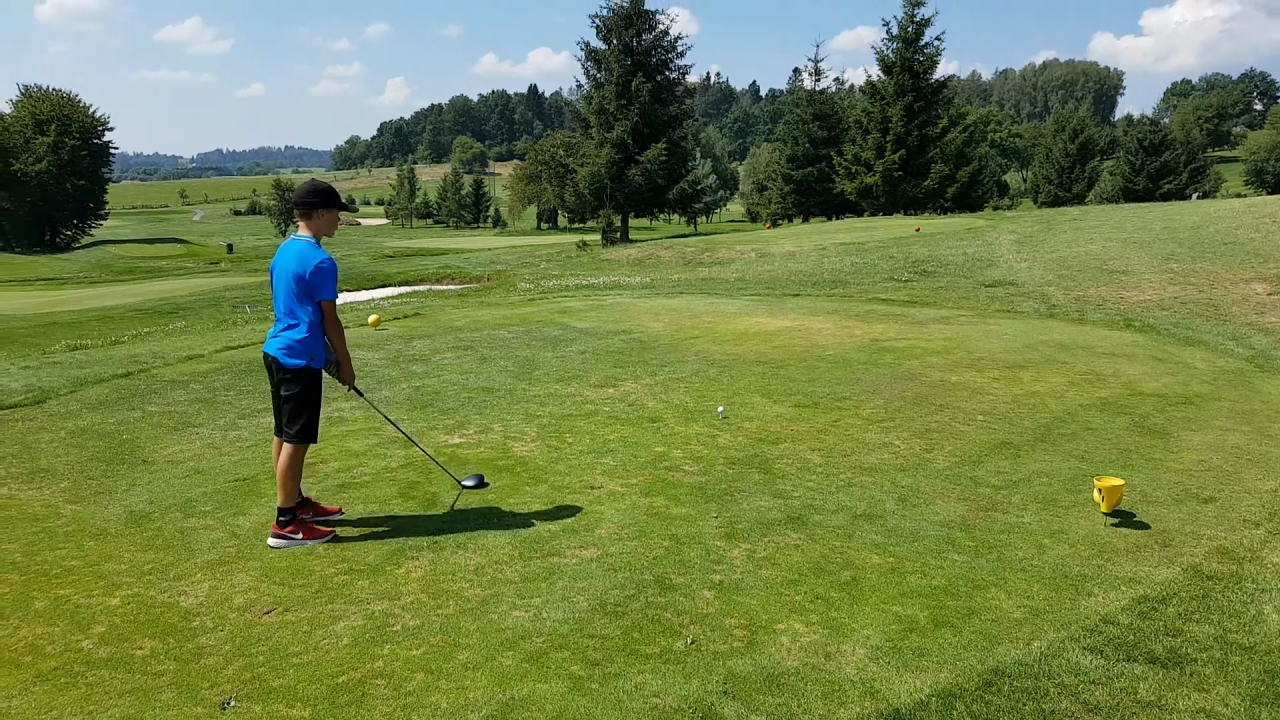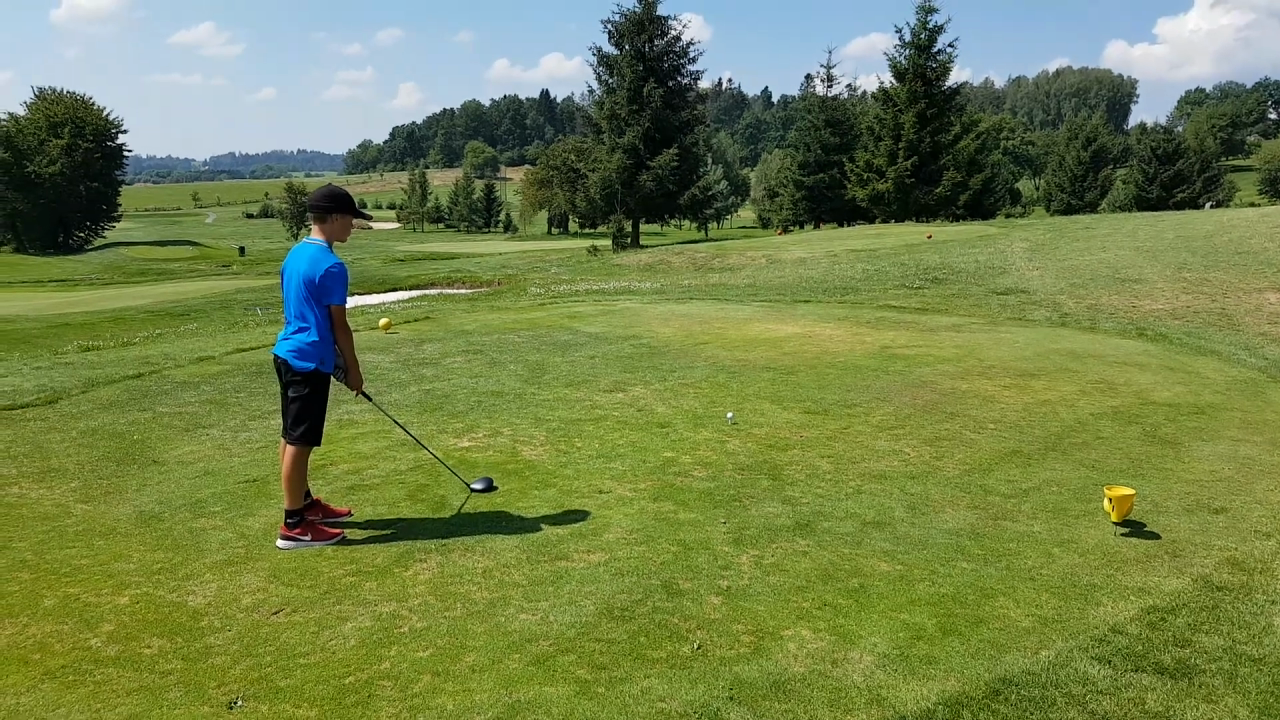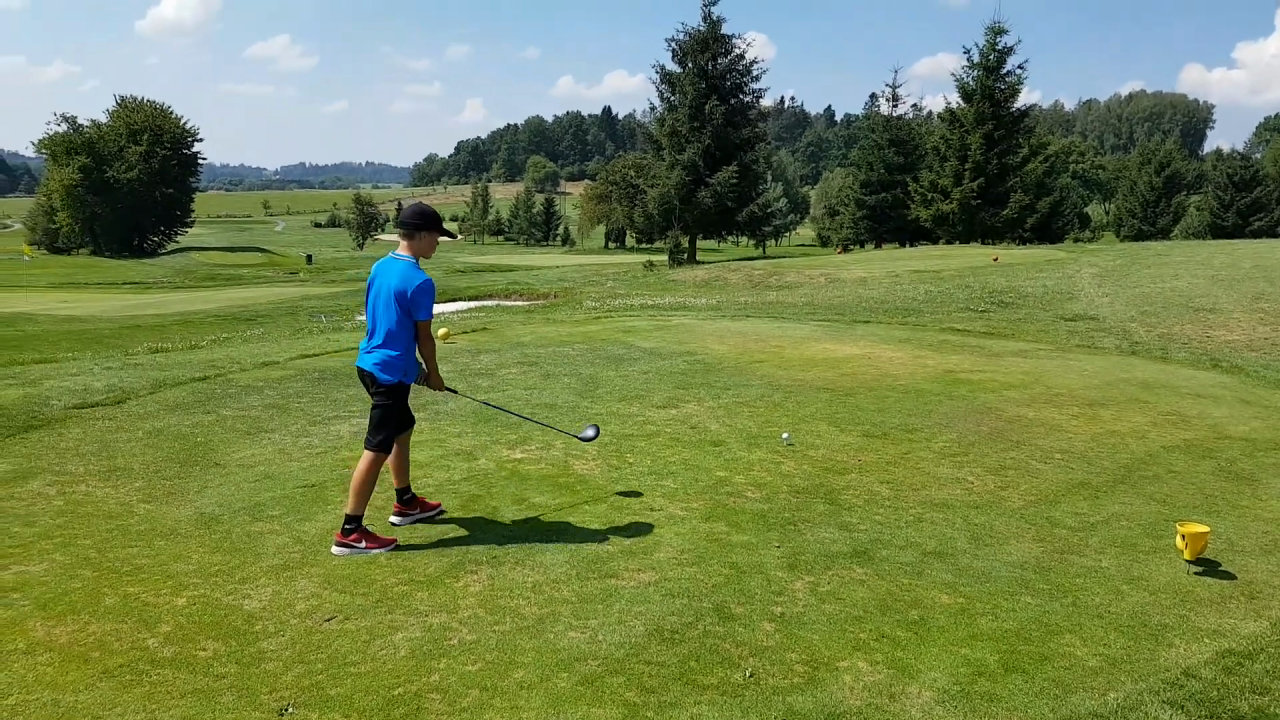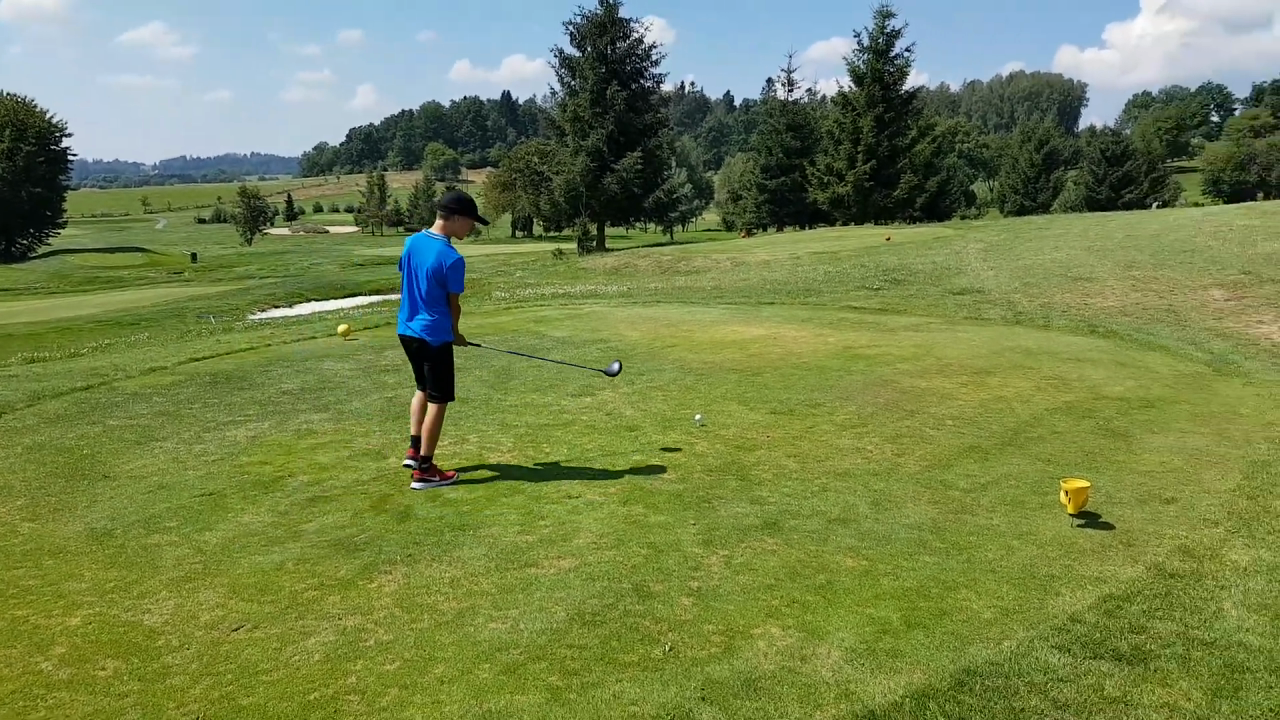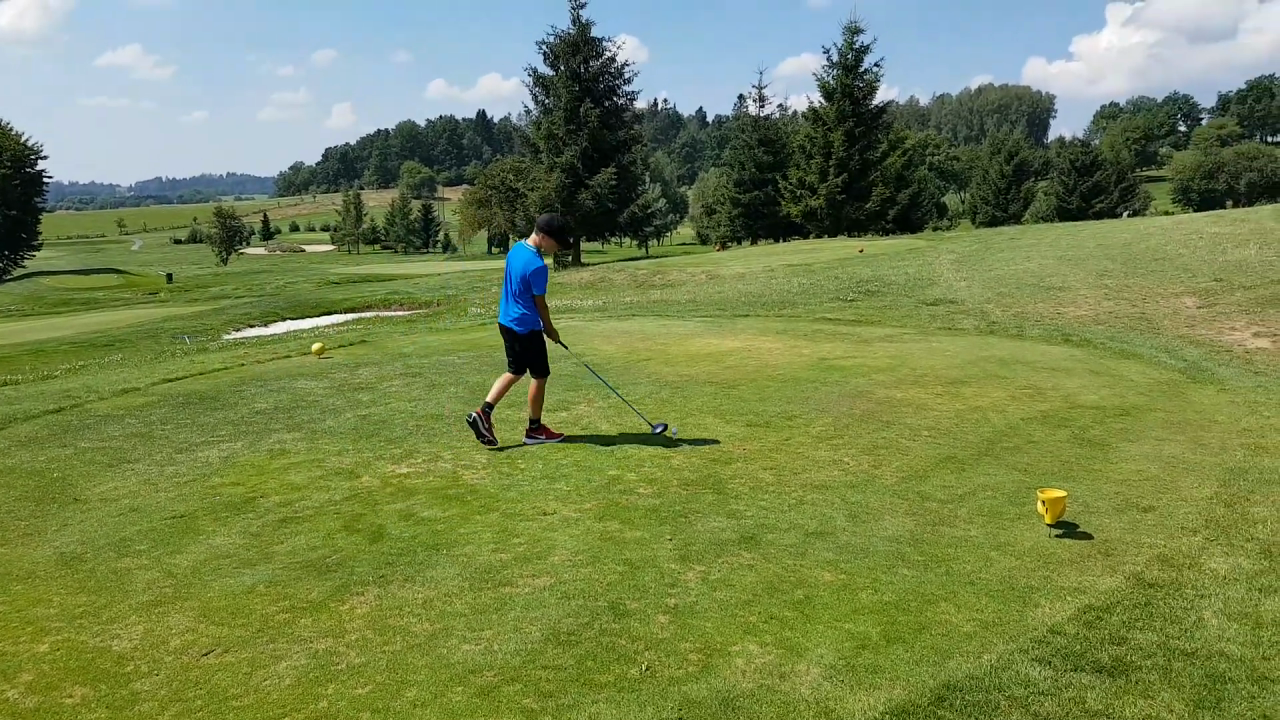
dt=1s
person 1, frame 1
left shoulder: (283, 252)
right shoulder: (320, 261)
right elbow: (329, 320)
left wrist: (326, 353)
right wrist: (344, 363)
left hip: (277, 351)
right hip: (299, 359)
left knee: (285, 435)
right knee: (296, 440)
left ankle: (297, 503)
right ankle: (285, 524)
person 1, frame 2
left shoulder: (294, 254)
right shoulder: (330, 266)
right elbow: (339, 324)
left wrist: (336, 357)
right wrist: (353, 368)
left hip: (288, 353)
right hip: (309, 362)
left knee: (292, 438)
right knee: (299, 442)
left ankle: (305, 503)
right ankle: (293, 526)
person 1, frame 3
left shoulder: (379, 268)
right shoulder: (419, 282)
right elbow: (423, 336)
left wrist: (416, 366)
right wrist: (433, 373)
left hip: (369, 363)
right hip: (390, 372)
left knee: (402, 430)
right knee: (378, 449)
left ankle: (406, 502)
right ankle: (350, 533)
person 1, frame 4
left shoulder: (411, 242)
right shoulder: (452, 258)
right elbow: (453, 304)
right wrist: (455, 333)
left hip: (407, 330)
right hip: (434, 336)
left knee: (424, 389)
right knee: (437, 400)
left ankle: (415, 449)
right ankle: (425, 470)
person 1, frame 5
left shoulder: (515, 249)
right shoulder: (537, 266)
right elbow: (540, 304)
right wrist: (550, 329)
left hip: (506, 321)
right hip: (526, 327)
left knee: (514, 372)
right knee: (539, 375)
left ankle: (483, 413)
right ankle: (534, 428)
